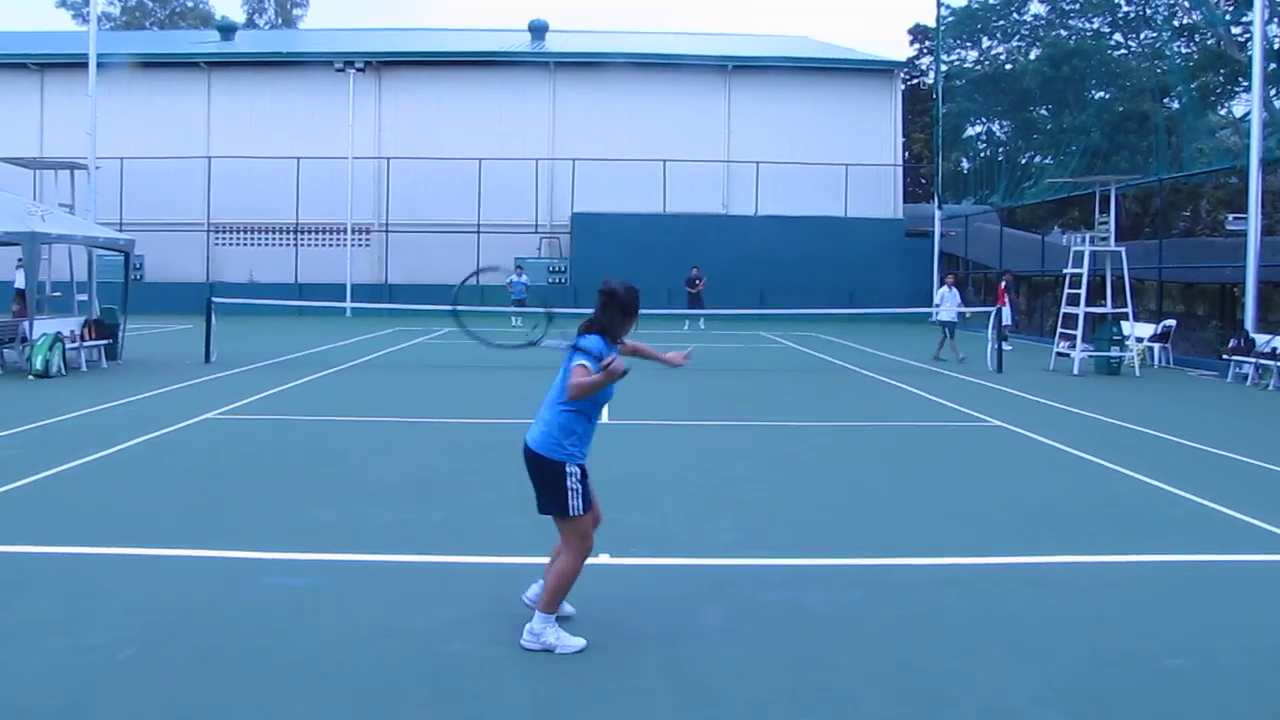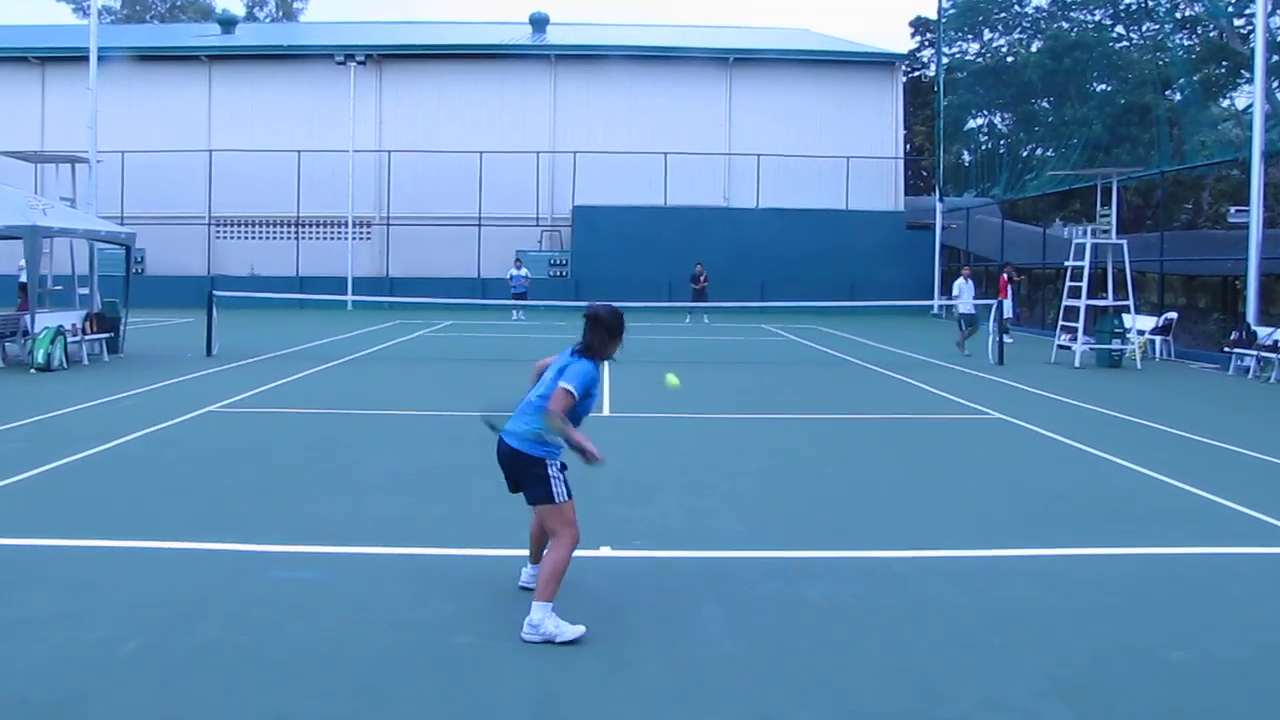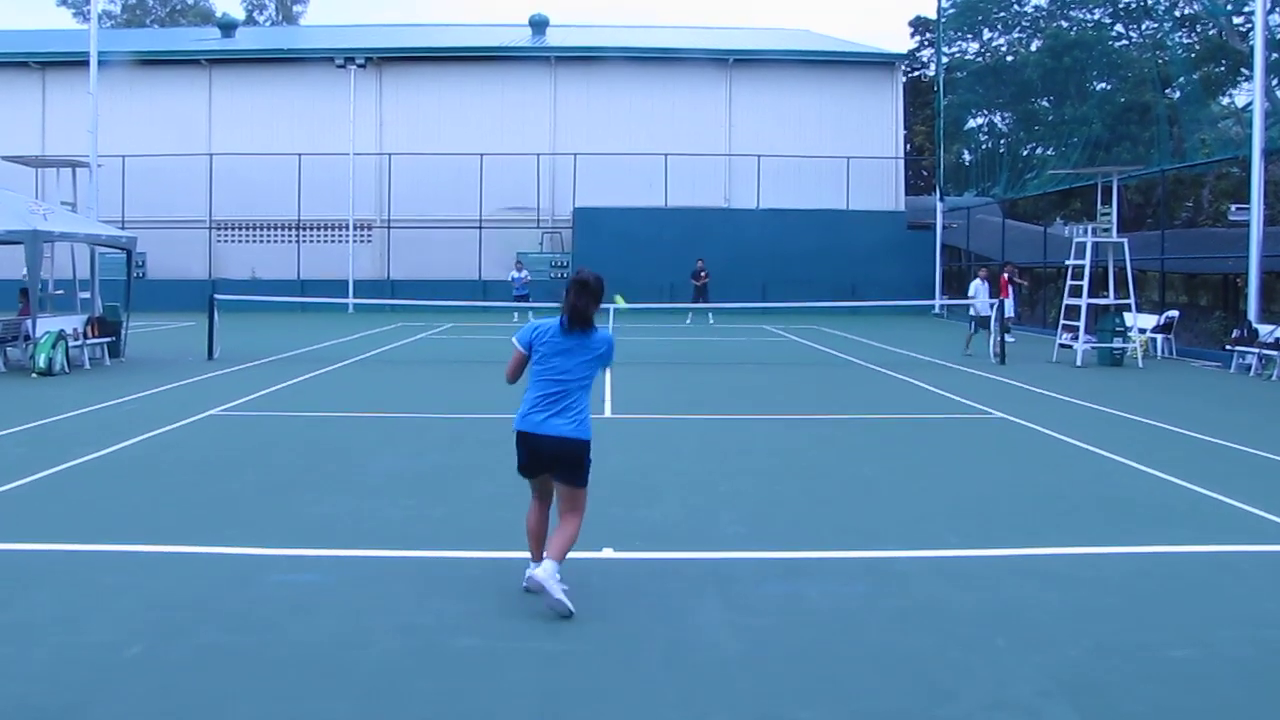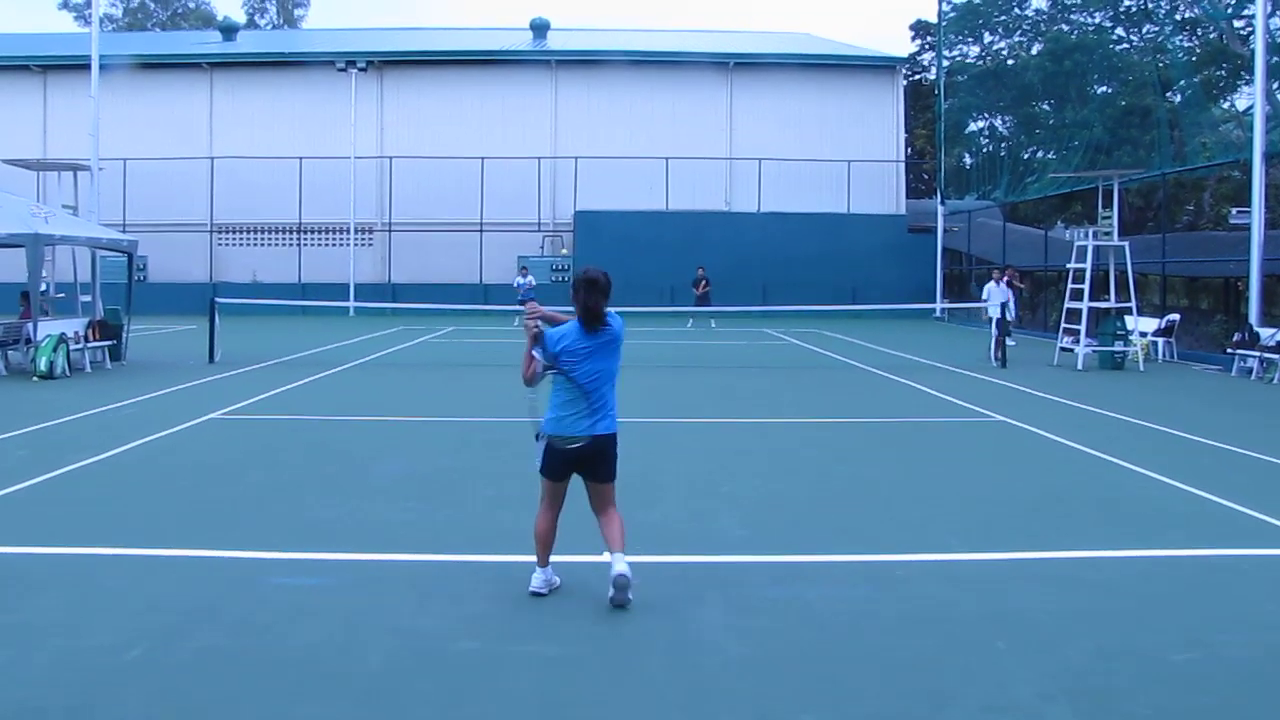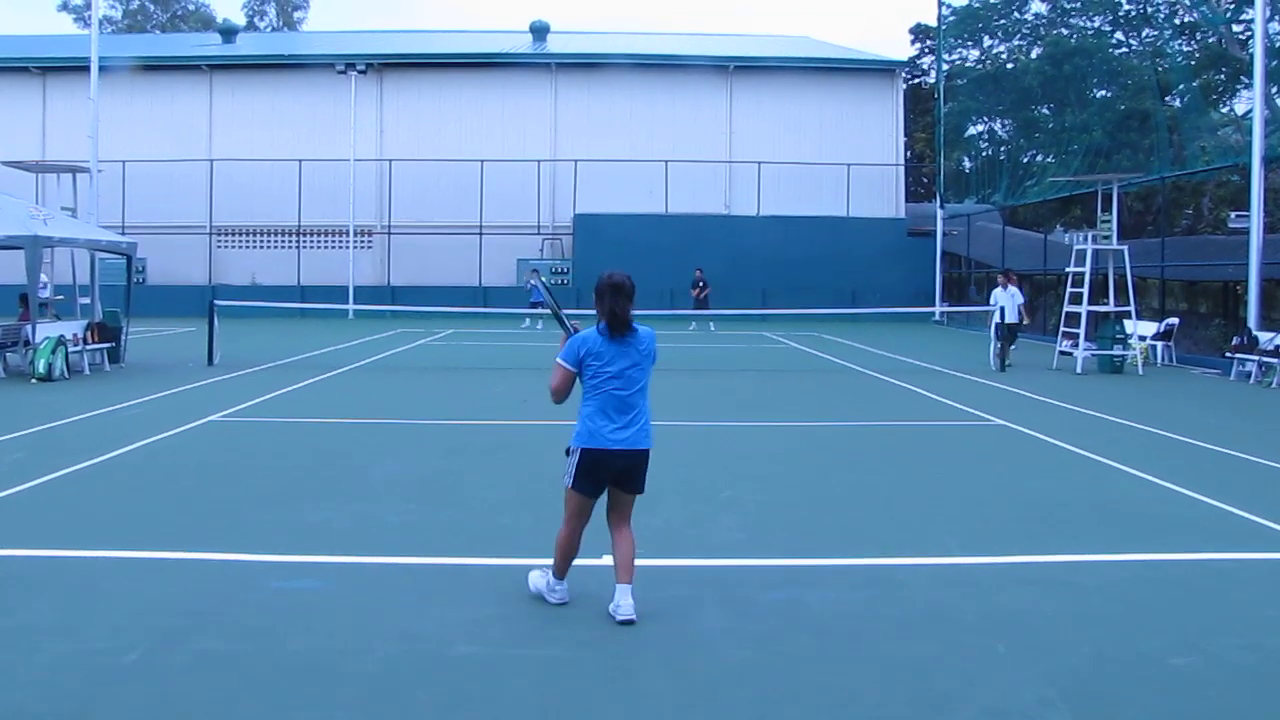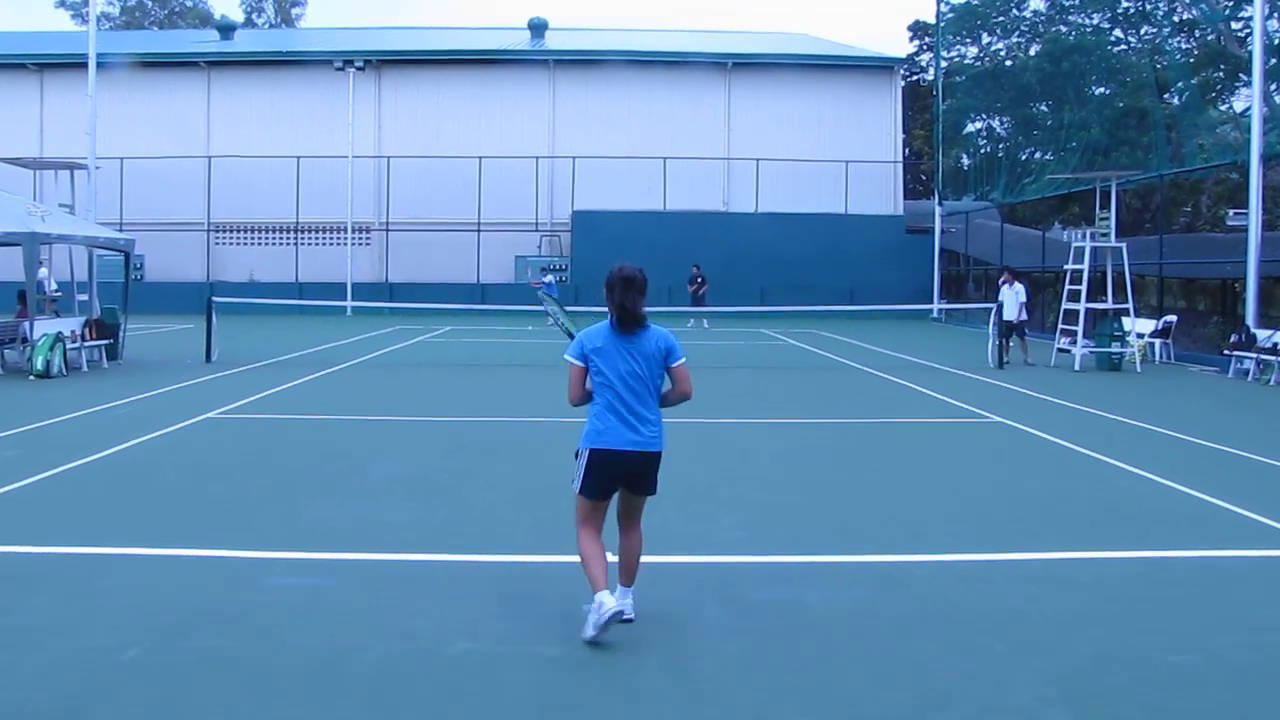
dt=0.3s
person 1, frame 1
left shoulder: (604, 341)
right shoulder: (592, 345)
left elbow: (627, 347)
right elbow: (574, 388)
left wrist: (665, 358)
right wrist: (605, 376)
left hip: (549, 449)
right hip: (557, 455)
left knee: (584, 523)
right knee: (578, 544)
left ankle: (543, 590)
right ankle: (539, 628)
person 1, frame 2
left shoulder: (575, 357)
right shoulder: (585, 372)
left elbow: (538, 368)
right elbow: (554, 417)
right wrist: (582, 445)
left hip: (512, 444)
right hip: (534, 453)
left knee: (548, 510)
right knee: (565, 535)
left ankle: (533, 571)
right ankle: (540, 619)
person 1, frame 3
left shoulder: (537, 329)
right shoulder: (604, 340)
left elbow: (511, 377)
left hip: (530, 432)
right hip: (573, 439)
left knee: (540, 502)
right knee: (571, 515)
left ankle: (535, 566)
right ankle: (548, 569)
person 1, frame 4
left shoulder: (556, 337)
right shoulder: (615, 327)
left elbow: (529, 380)
left wrist: (533, 338)
right wrist: (547, 315)
left hip: (559, 434)
right hip: (602, 436)
left knee: (550, 506)
right knee: (605, 508)
left ankle: (542, 574)
right ankle: (618, 563)
person 1, frame 5
left shoulder: (580, 343)
right shoulder: (648, 339)
left elbow: (557, 396)
left hip: (592, 446)
right hip: (637, 447)
left knee: (574, 522)
right knee: (621, 523)
left ankle: (556, 582)
right ankle: (624, 599)
person 1, frame 6
left shoulder: (587, 339)
right shoulder: (664, 339)
left elbow: (575, 397)
right elbow: (684, 392)
left hip: (601, 446)
right hip: (647, 448)
left knee: (588, 528)
right knee: (630, 524)
left ankle: (603, 599)
right ankle: (626, 600)
